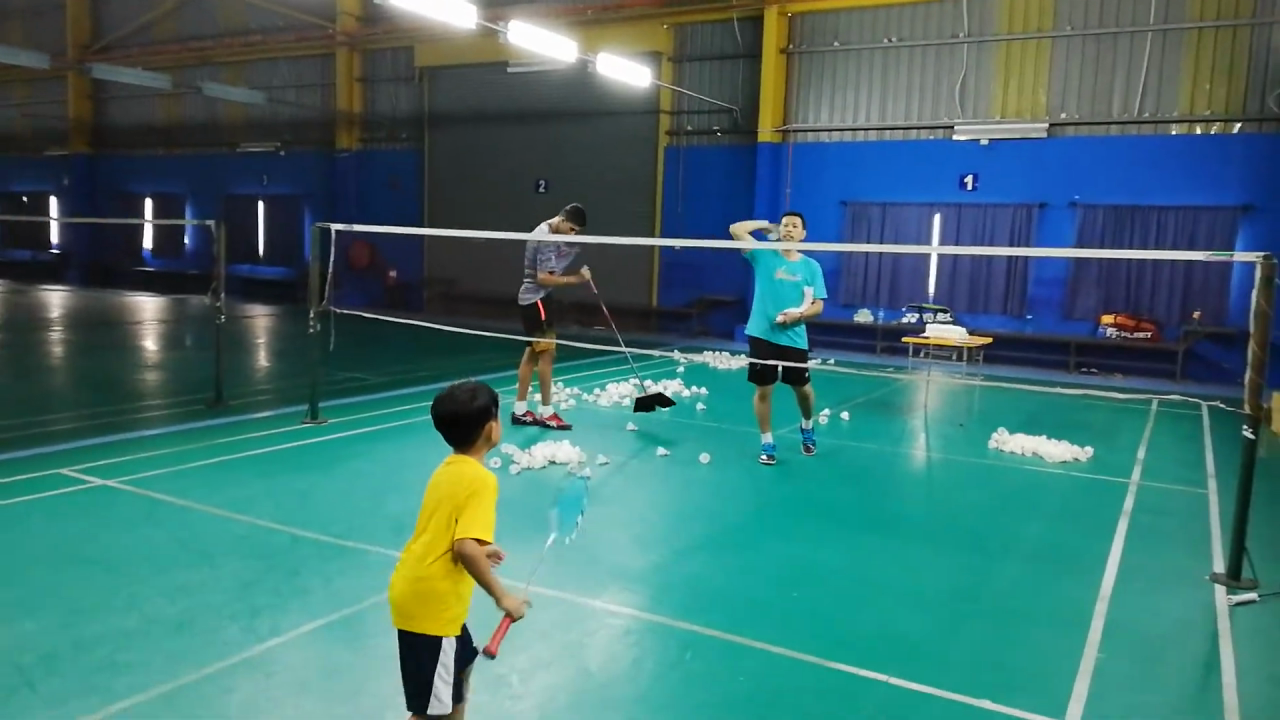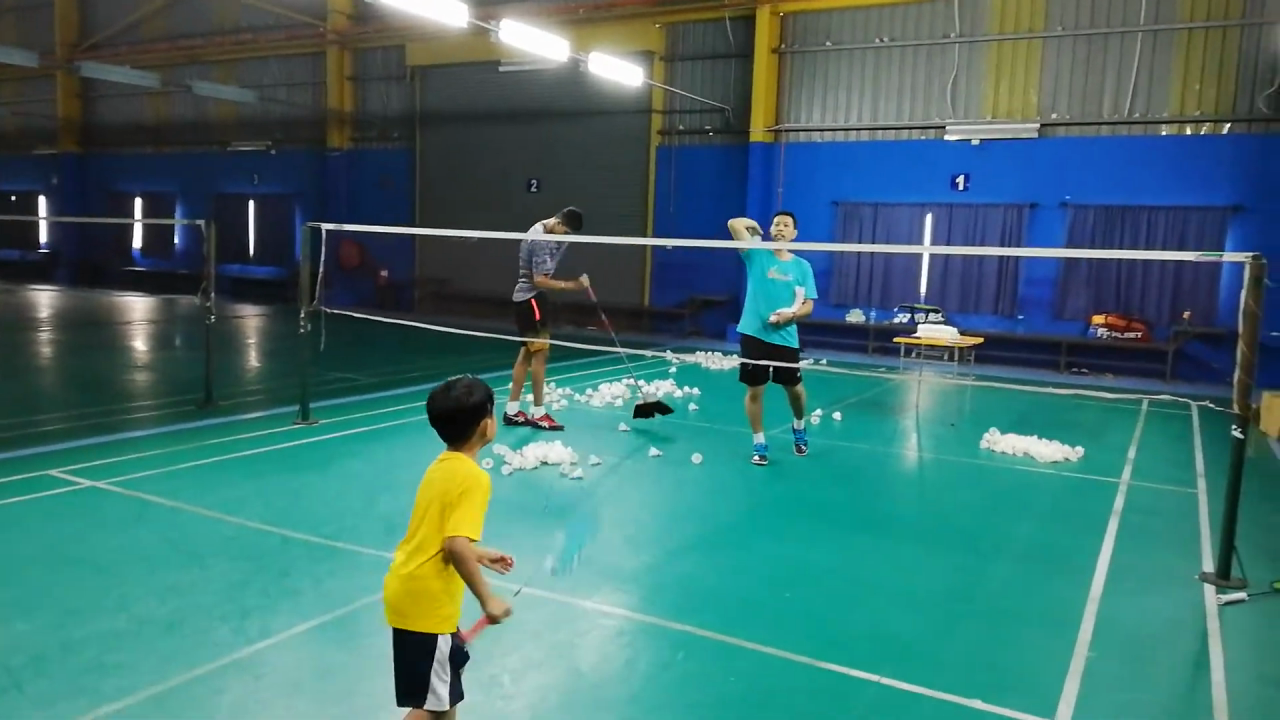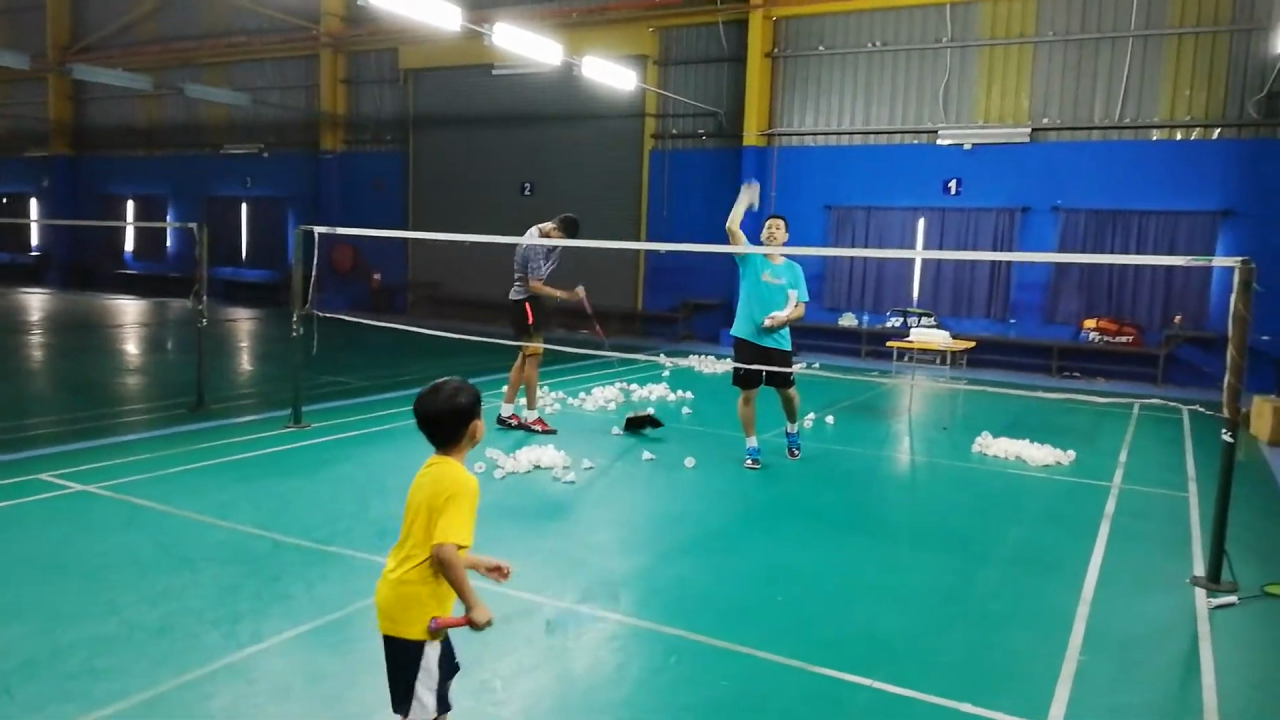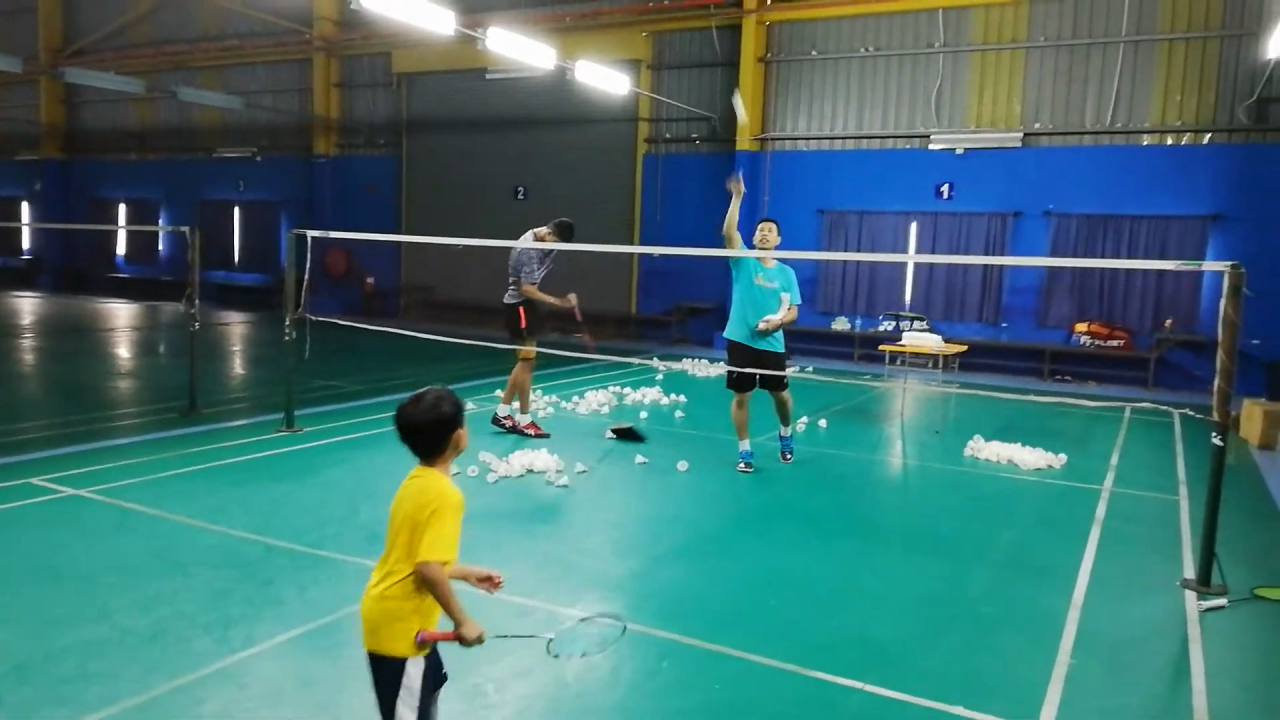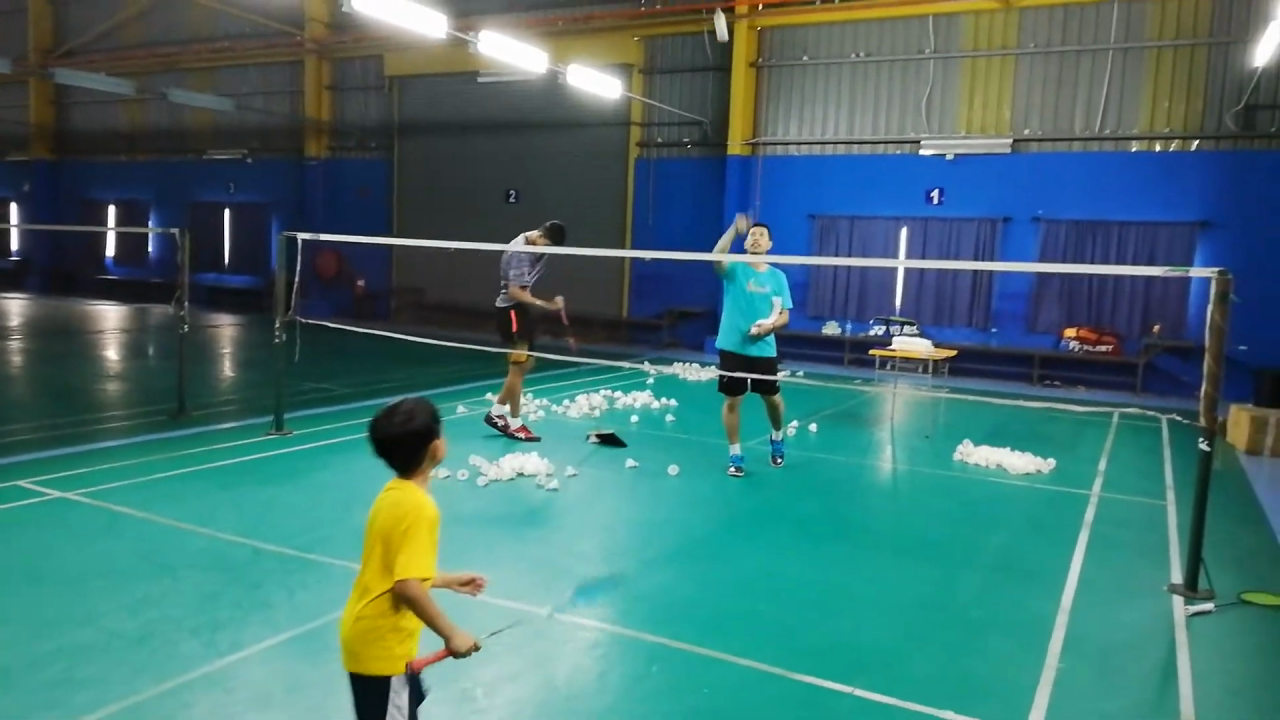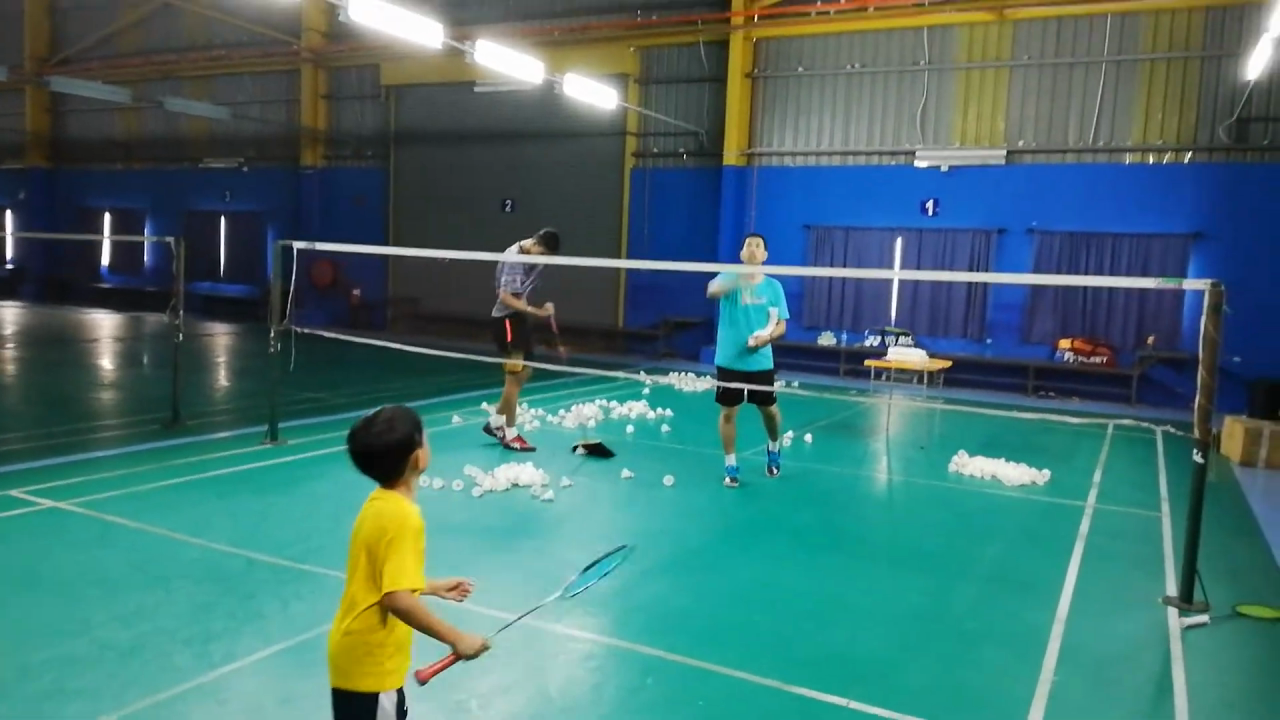
dt=0.1s
person 1, frame 1
left shoulder: (448, 469)
right shoulder: (480, 480)
right elbow: (466, 548)
left wrist: (481, 553)
right wrist: (503, 596)
left hip: (415, 591)
right hip: (430, 604)
left knee: (460, 666)
person 1, frame 2
left shoulder: (441, 466)
right shoulder: (473, 478)
right elbow: (456, 546)
left wrist: (481, 557)
right wrist: (487, 599)
left hip: (410, 592)
right hip: (424, 603)
left knee: (450, 673)
person 1, frame 3
left shoulder: (431, 471)
right shoulder: (460, 482)
right elbow: (444, 552)
left wrist: (478, 563)
right wrist: (473, 605)
left hip: (405, 601)
right hip: (414, 611)
left knee: (440, 678)
person 1, frame 4
left shoulder: (416, 481)
right shoulder: (444, 495)
right elbow: (428, 569)
left wrist: (468, 573)
right wrist: (461, 620)
left hip: (392, 612)
right hip: (400, 624)
left knee: (429, 689)
person 1, frame 5
left shoulder: (394, 494)
right shoulder: (419, 508)
right elbow: (407, 588)
left wrist: (449, 580)
right wrist: (451, 634)
left hip: (374, 635)
right hip: (380, 645)
person 1, frame 6
left shoulder: (379, 504)
right shoulder: (402, 519)
right elbow: (397, 600)
left wrist: (435, 587)
right wrist: (455, 638)
left hip: (362, 646)
right hip: (369, 659)
person 2, frame 1
left shoulder: (811, 267)
right shoulder: (764, 256)
left elbow: (818, 306)
right elbow: (736, 229)
left wrist: (798, 314)
right wrist: (764, 225)
left hip: (795, 338)
right hip: (762, 335)
left knee: (803, 389)
right knee: (763, 390)
left ankle: (807, 428)
right ankle: (767, 443)
person 2, frame 2
left shoulder: (802, 266)
right shoulder: (757, 255)
left elbow: (809, 305)
right elbow: (733, 225)
left wrist: (791, 314)
right wrist: (754, 225)
left hip: (786, 338)
right hip: (754, 334)
left knee: (794, 389)
right knee: (755, 390)
left ankle: (799, 429)
right ankle: (759, 443)
person 2, frame 3
left shoulder: (794, 270)
right shoulder: (750, 258)
left elbow: (800, 309)
right elbow: (731, 229)
left wrist: (784, 318)
right wrist: (744, 199)
left hip: (779, 341)
right hip: (747, 338)
left knee: (787, 393)
right knee: (747, 394)
left ankle: (792, 431)
right ankle: (751, 446)
person 2, frame 4
left shoulder: (786, 273)
right shoulder: (743, 262)
left elbow: (793, 312)
right elbow: (729, 232)
left wrist: (778, 321)
right wrist: (737, 197)
left hip: (772, 344)
right hip: (741, 341)
left knee: (781, 395)
right knee: (741, 397)
left ankle: (786, 434)
right ankle: (744, 449)
person 2, frame 5
left shoulder: (777, 277)
right shoulder: (735, 268)
left elbow: (784, 315)
right elbow: (717, 256)
left wrist: (770, 326)
right wrist: (734, 230)
left hip: (764, 350)
right hip: (732, 348)
left knee: (773, 399)
right knee: (732, 402)
left ankle: (777, 439)
right ankle: (735, 455)
person 2, frame 6
left shoulder: (774, 287)
right shoulder: (730, 280)
left elbow: (781, 325)
right elbow: (712, 290)
left wrist: (767, 337)
right wrist: (733, 282)
left hip: (761, 361)
right hip: (730, 361)
left knee: (769, 410)
right knee: (728, 413)
left ankle: (774, 449)
right ankle: (731, 466)
person 3, frame 1
left shoulder: (550, 232)
right shoulder: (545, 239)
right elbow: (543, 278)
right wrist: (575, 279)
left hip: (534, 298)
right hip: (536, 298)
left knee: (532, 352)
right knee: (547, 353)
left ankle: (520, 410)
right ankle: (546, 412)
person 3, frame 2
left shoulder: (544, 232)
right shoulder: (540, 240)
right elbow: (540, 280)
right wrist: (573, 285)
left hip: (530, 298)
right hip: (530, 298)
left knee: (527, 352)
right knee: (540, 354)
left ankle: (512, 410)
right ankle: (538, 413)
person 3, frame 3
left shoulder: (541, 235)
right shoulder: (535, 245)
right elbow: (534, 286)
right wrist: (566, 295)
left hip: (529, 301)
right hip: (525, 300)
left knee: (525, 357)
right knee: (534, 357)
left ankle: (507, 412)
right ankle: (531, 417)
person 3, frame 4
left shoulder: (537, 241)
right shoulder: (529, 249)
right elbow: (526, 289)
right wrist: (558, 302)
left hip: (525, 305)
right hip: (520, 305)
left knee: (525, 361)
right knee: (527, 361)
left ankle: (502, 412)
right ankle: (524, 421)
person 3, frame 5
left shoulder: (532, 247)
right shoulder: (520, 251)
right elbow: (514, 291)
right wrist: (546, 305)
left hip: (521, 309)
right hip: (512, 309)
left knee: (526, 363)
right knee: (519, 365)
left ankle: (497, 411)
right ankle: (514, 424)
person 3, frame 6
left shoulder: (528, 256)
right shoulder: (514, 259)
right elbow: (505, 297)
right wrist: (537, 311)
left hip: (518, 318)
right hip: (508, 319)
left knee: (523, 373)
right knee: (515, 375)
left ankle: (496, 421)
right ankle: (510, 434)
